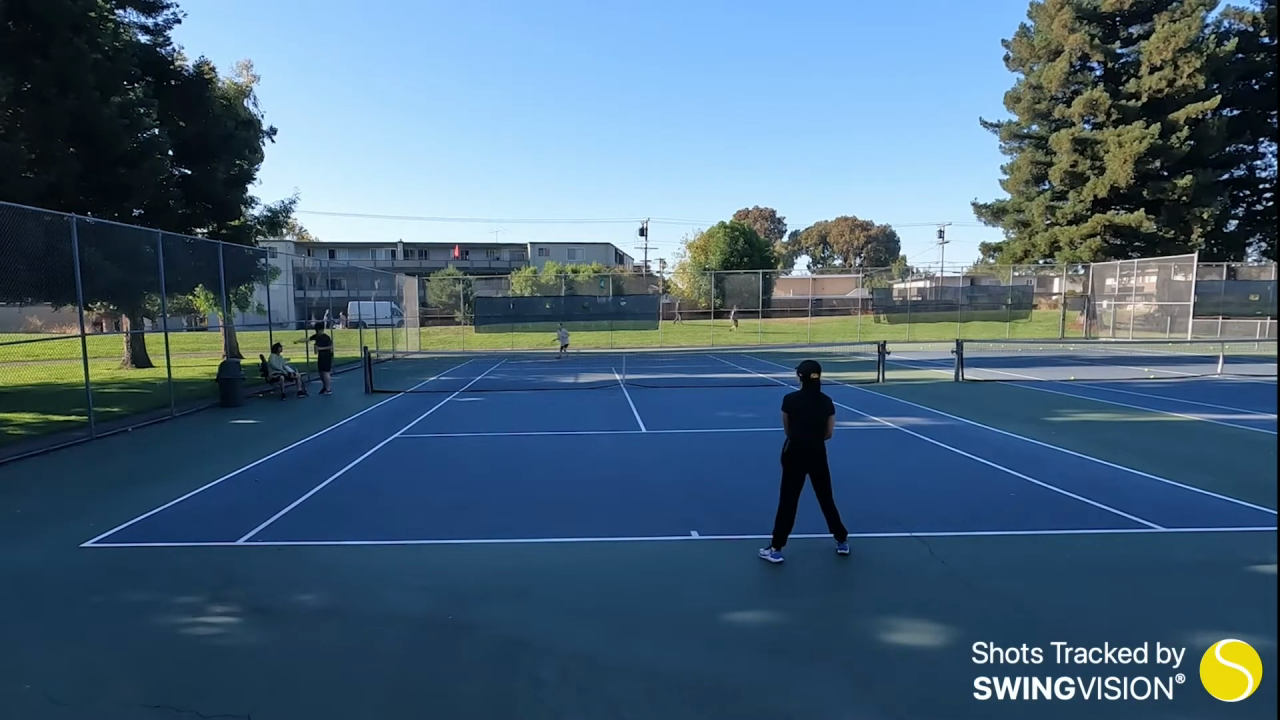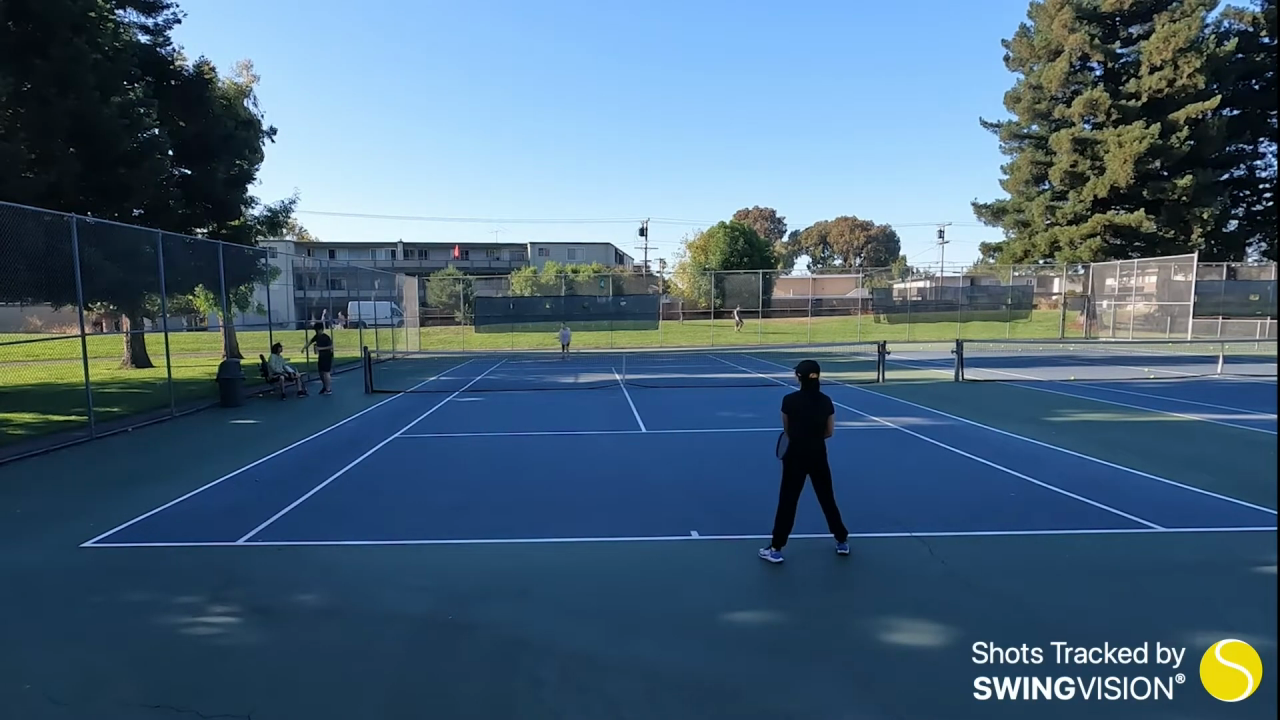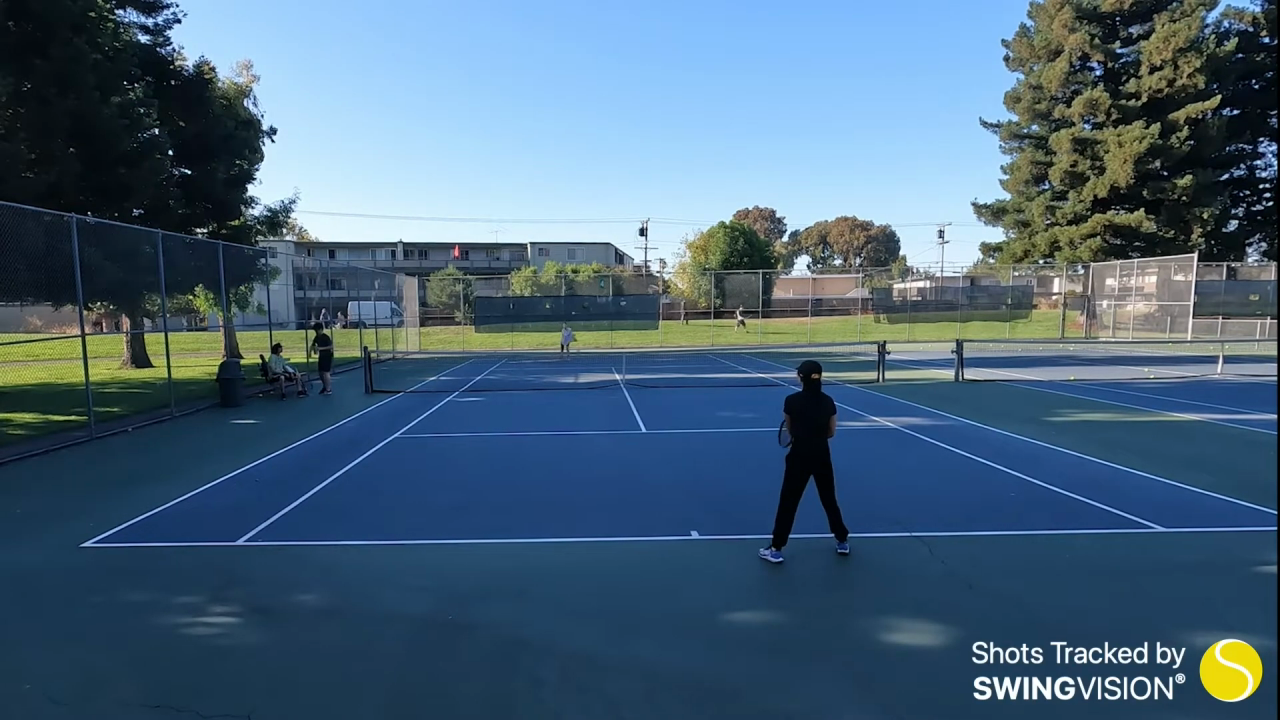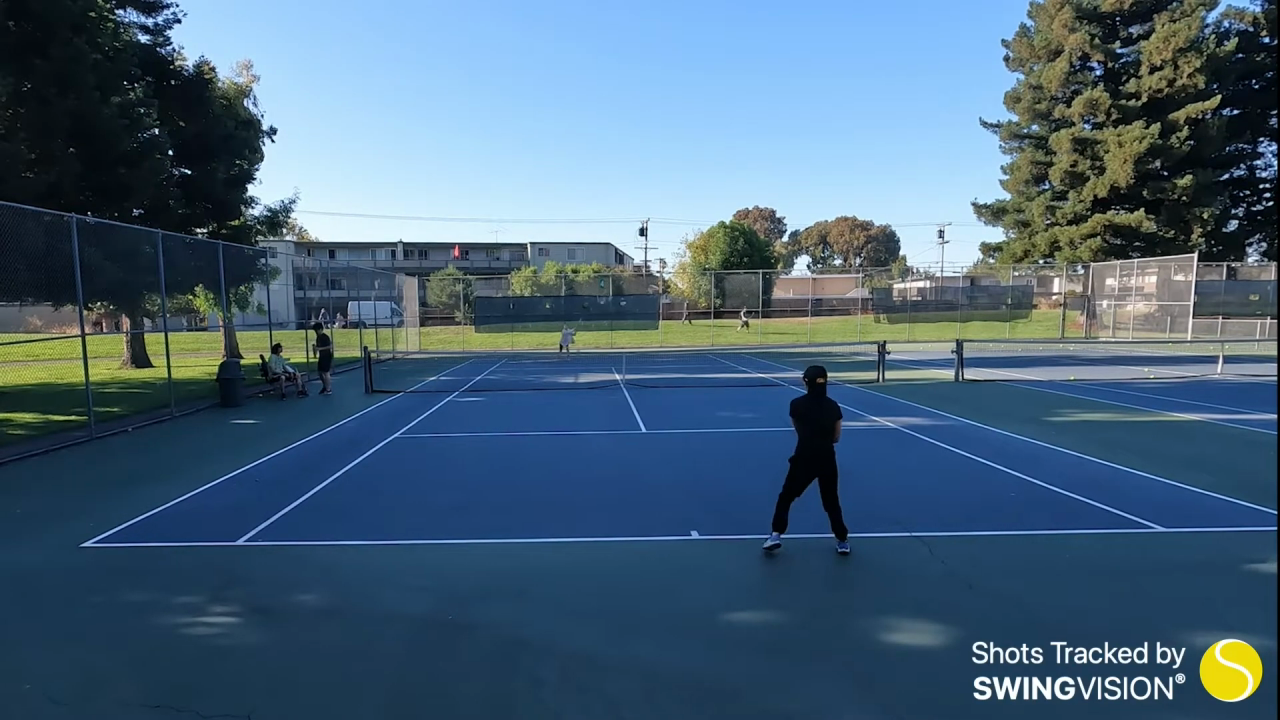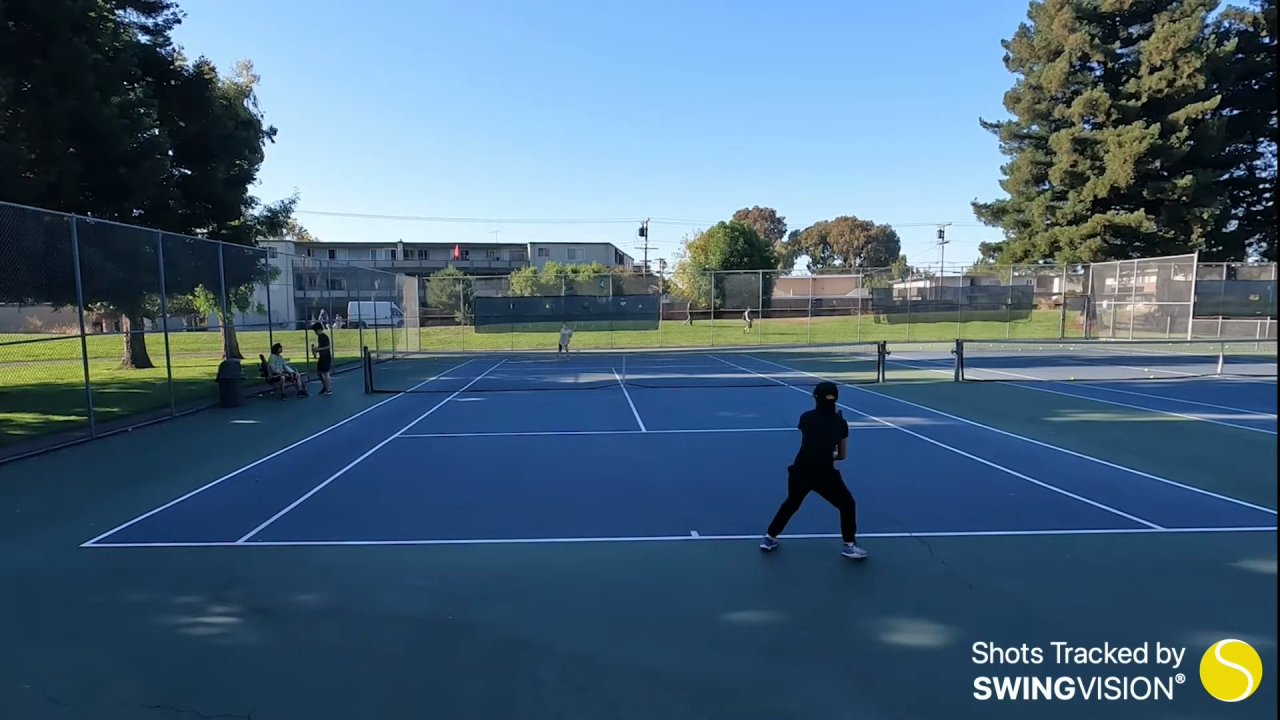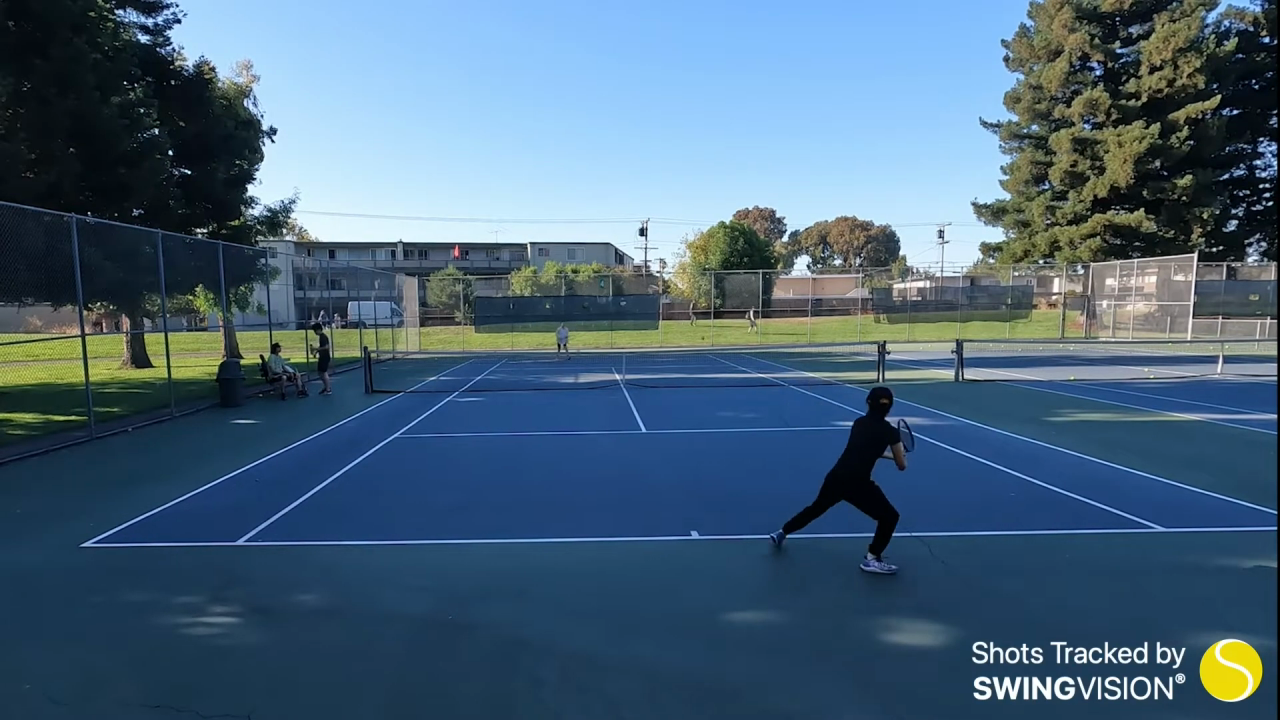
dt=0.2s
person 1, frame 1
left shoulder: (790, 400)
right shoulder: (826, 402)
left elbow: (787, 430)
right elbow: (829, 434)
left hip: (795, 455)
right hip: (818, 455)
left knee: (788, 502)
right knee: (826, 499)
left ankle: (776, 549)
right ankle: (842, 541)
person 1, frame 2
left shoulder: (789, 400)
right shoulder: (826, 401)
left elbow: (787, 431)
right elbow: (829, 432)
left hip: (796, 455)
right hip: (818, 455)
left knee: (787, 501)
right knee: (827, 499)
left ankle: (776, 549)
right ankle: (842, 541)
person 1, frame 3
left shoulder: (792, 401)
right shoulder: (828, 402)
left elbow: (790, 430)
right elbow: (831, 433)
left hip: (799, 456)
right hip: (822, 456)
left knee: (788, 501)
right knee: (829, 499)
left ankle: (775, 549)
right ankle: (842, 541)
person 1, frame 4
left shoulder: (797, 404)
right shoulder: (834, 407)
right elbow: (836, 438)
left hip: (803, 459)
right hip: (827, 459)
left knee: (786, 497)
right knee: (830, 501)
left ankle: (775, 535)
right ankle: (842, 542)
person 1, frame 5
left shoulder: (806, 418)
right shoulder: (840, 423)
right elbow: (842, 455)
left hip: (800, 470)
right hip: (824, 472)
left knee: (791, 504)
right knee: (847, 504)
left ankle: (770, 538)
right ankle: (850, 545)
person 1, frame 6
left shoulder: (859, 423)
right shoulder: (889, 431)
right elbow: (902, 465)
left wrist: (889, 455)
right wrist: (898, 458)
left hip: (836, 476)
right hip: (857, 483)
left knee: (817, 508)
right knee: (889, 517)
left ankle: (781, 534)
right ankle: (872, 558)
